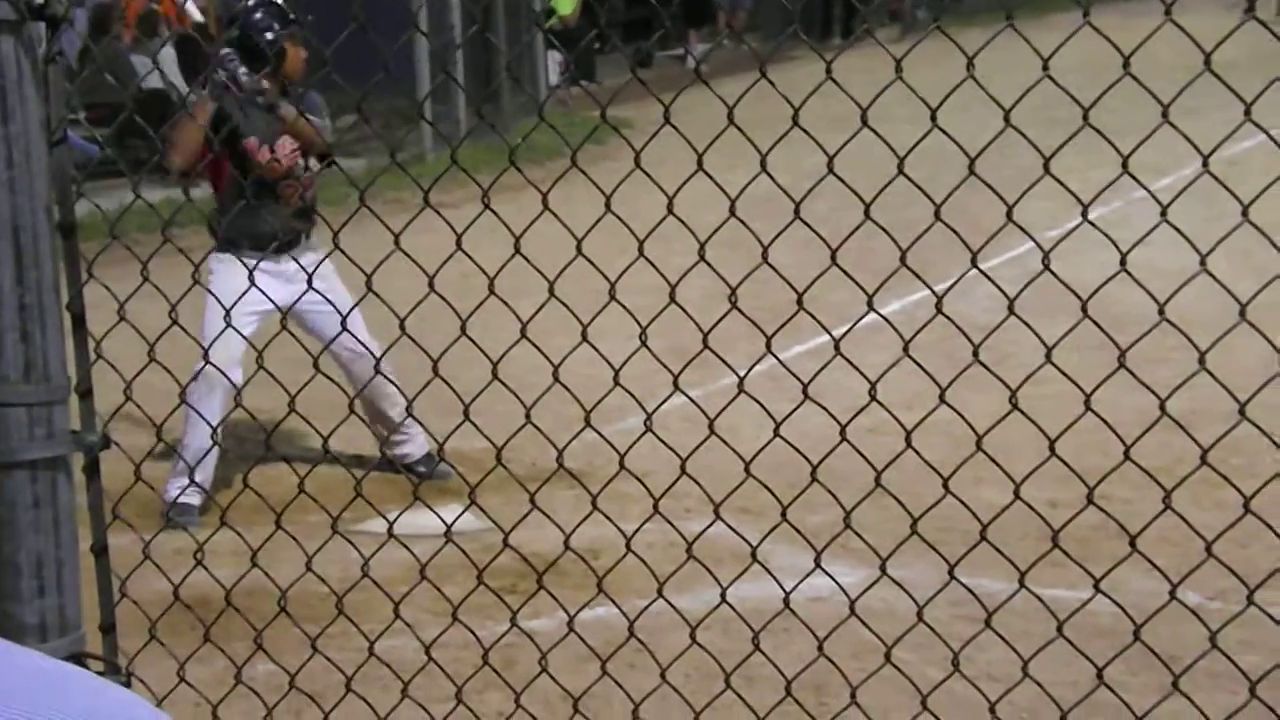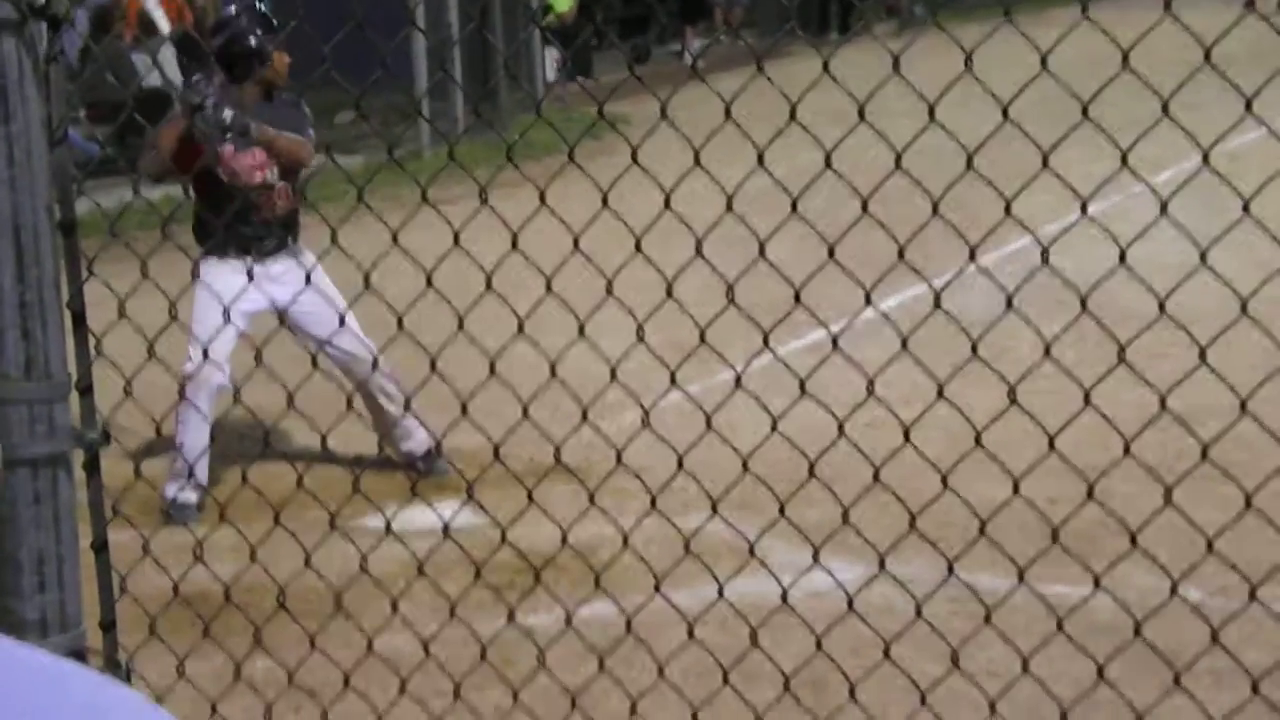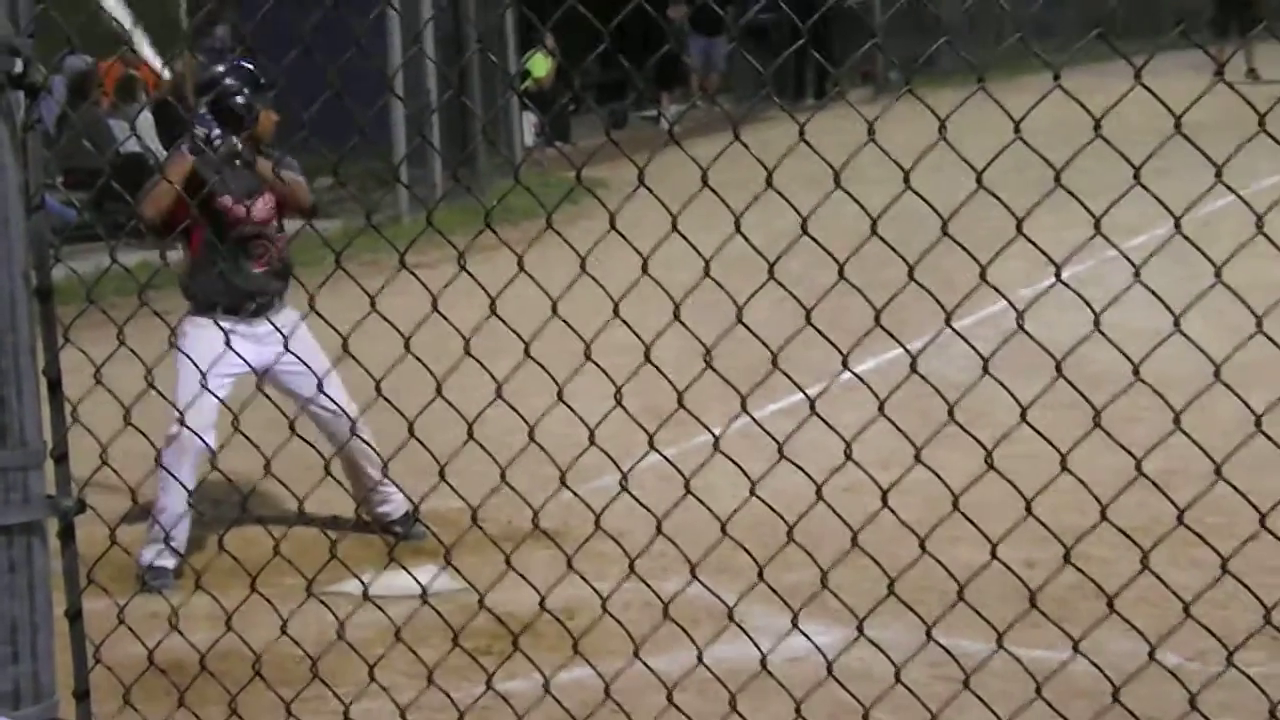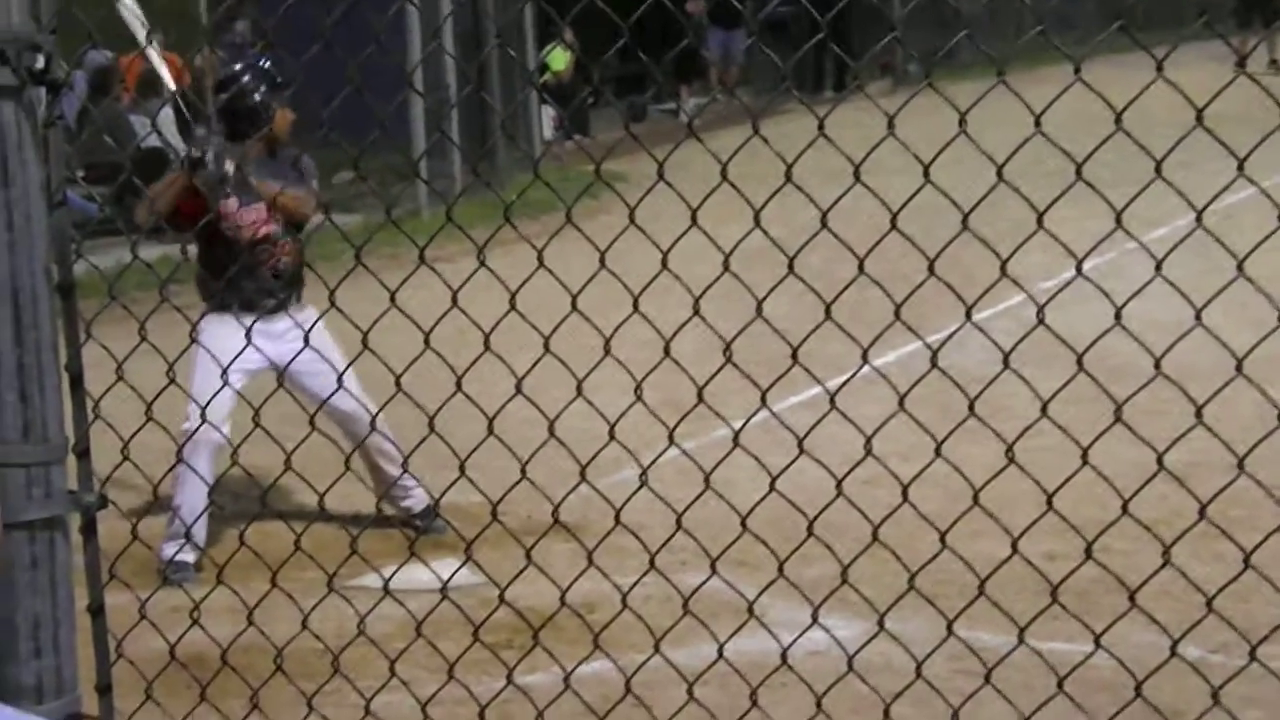
dt=0.3s
person 1, frame 1
left shoulder: (302, 102)
right shoulder: (220, 108)
left elbow: (321, 145)
right elbow: (177, 159)
left wrist: (270, 102)
right wrist: (213, 93)
left hip: (303, 258)
right hip: (239, 264)
left knee: (363, 355)
right knee: (215, 370)
left ankle: (408, 448)
right ankle: (187, 485)
person 1, frame 2
left shoulder: (289, 107)
right shoulder: (200, 114)
left elbow: (302, 156)
right elbow: (152, 166)
left wrist: (248, 126)
right wrist: (188, 111)
left hip: (290, 261)
right hip: (227, 268)
left knee: (357, 352)
right knee: (202, 371)
left ankle: (413, 443)
right ankle: (183, 484)
person 1, frame 3
left shoulder: (275, 164)
right shoulder: (195, 168)
left elbow: (303, 200)
right elbow: (150, 213)
left wrist: (247, 158)
right wrist: (191, 149)
left hip: (277, 321)
right hip: (213, 327)
left knee: (341, 414)
right knee: (187, 435)
left ankle: (390, 509)
right ankle: (161, 548)
person 1, frame 4
left shoulder: (294, 164)
right shoulder: (206, 172)
left elbow: (306, 210)
right elbow: (144, 216)
left wrist: (246, 178)
right wrist: (188, 169)
left hip: (293, 318)
right hip: (228, 324)
left knee: (357, 411)
right knee: (203, 430)
left ankle: (412, 502)
right ankle: (180, 544)
